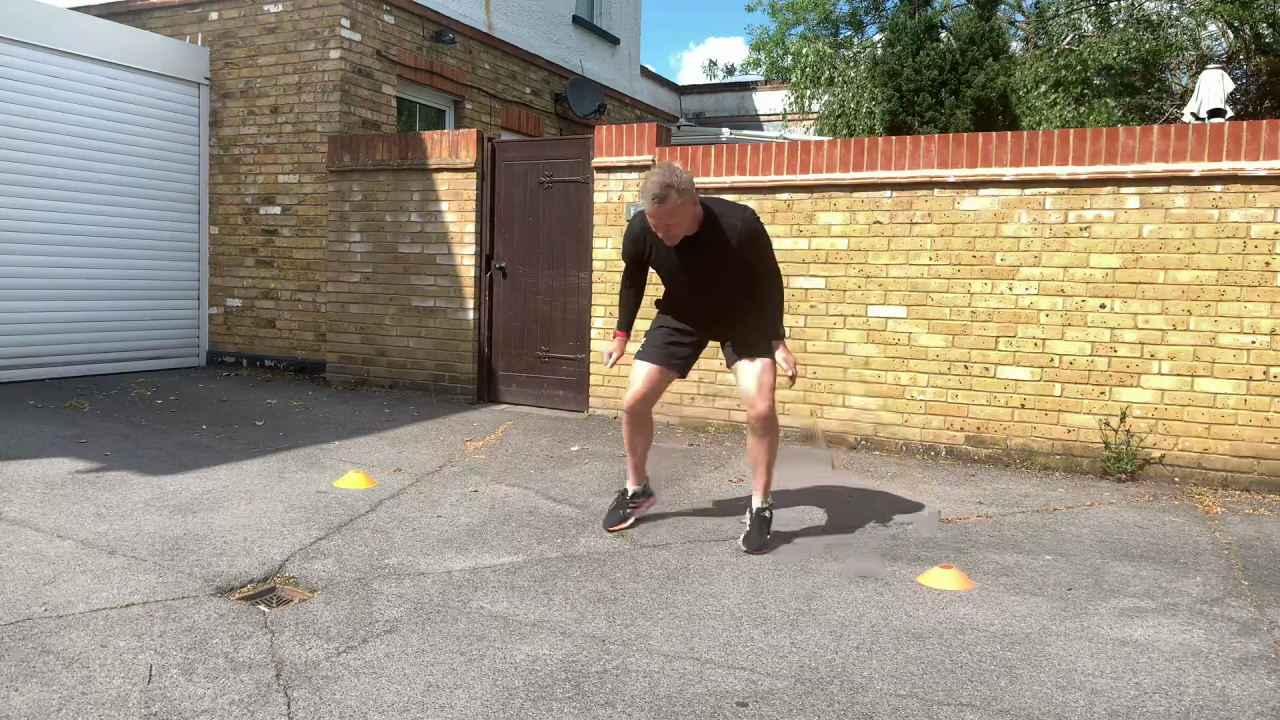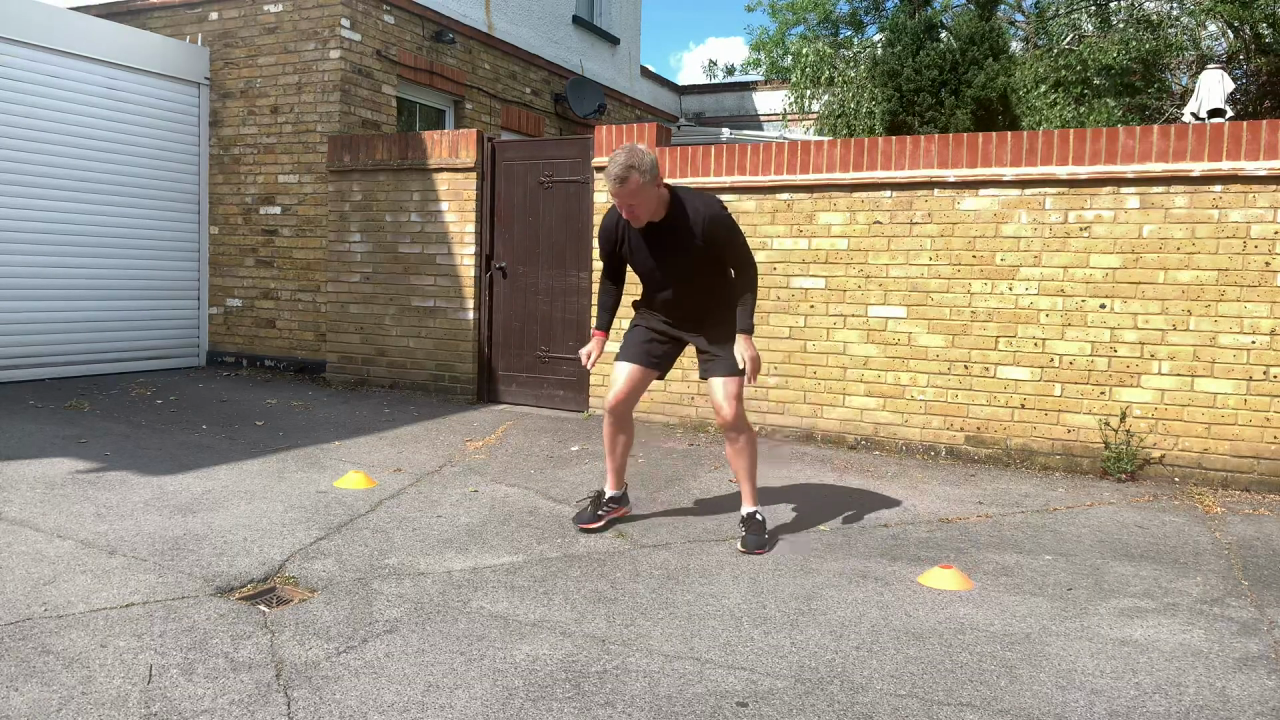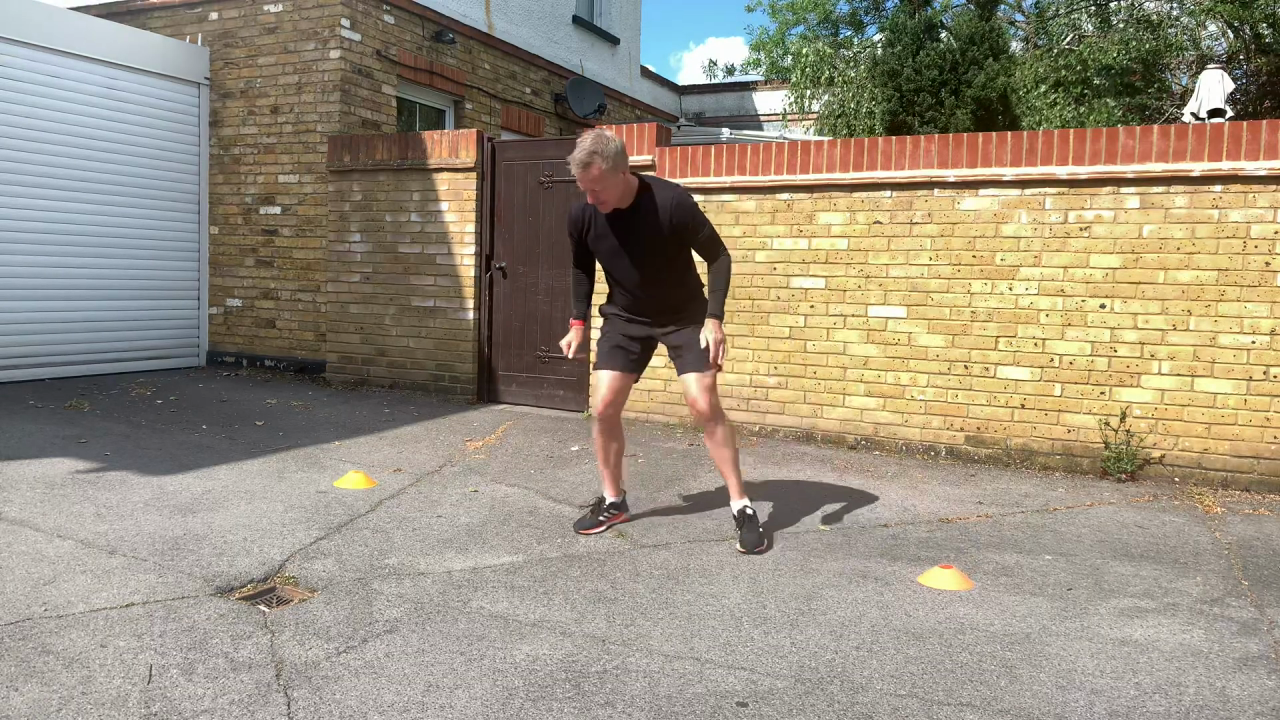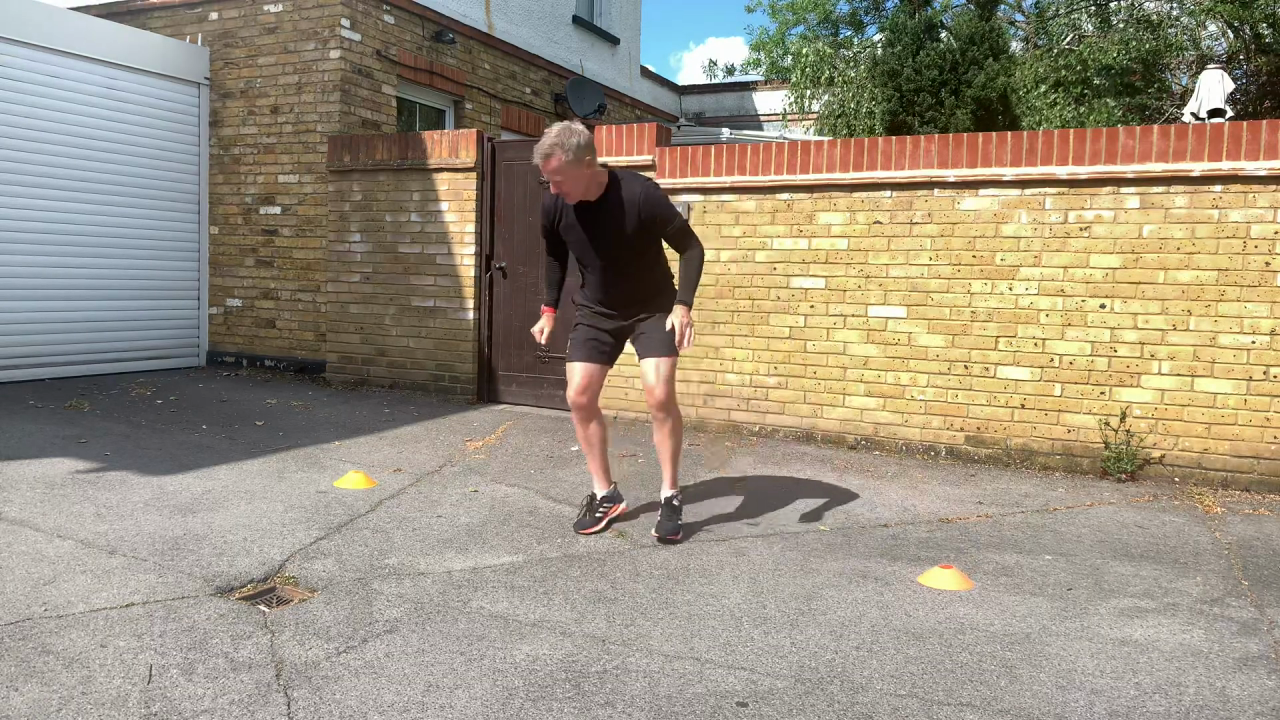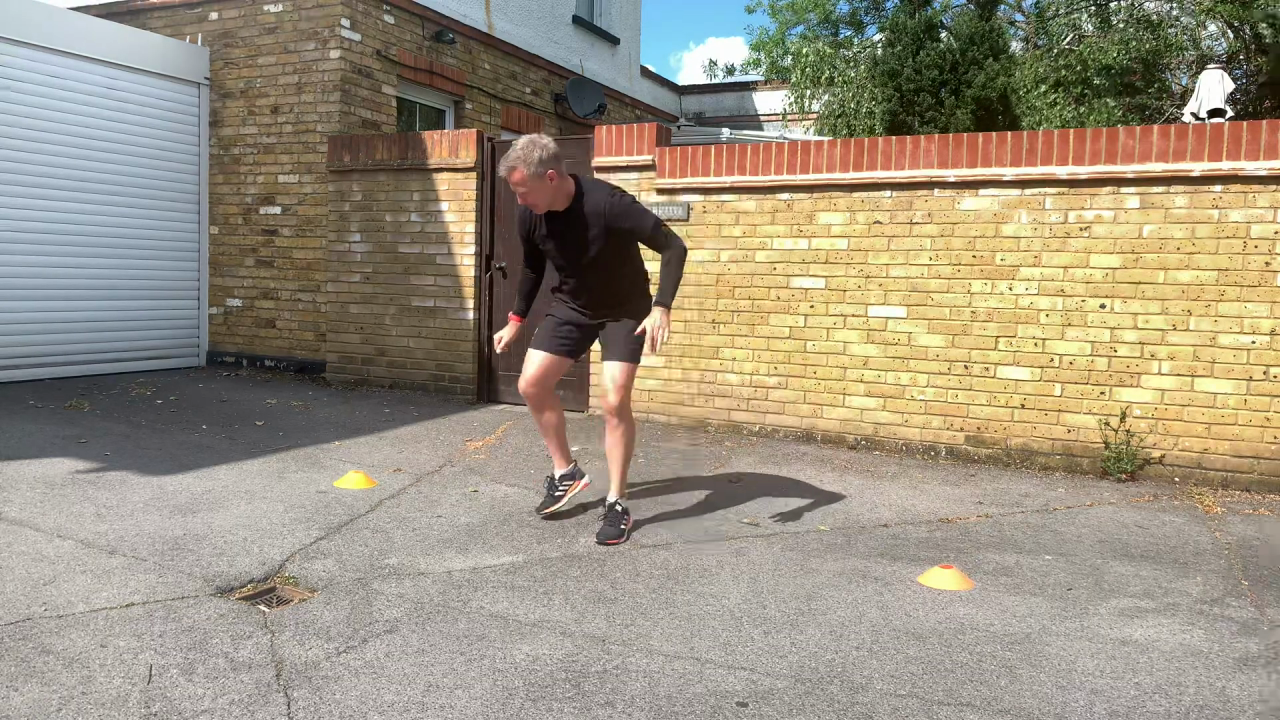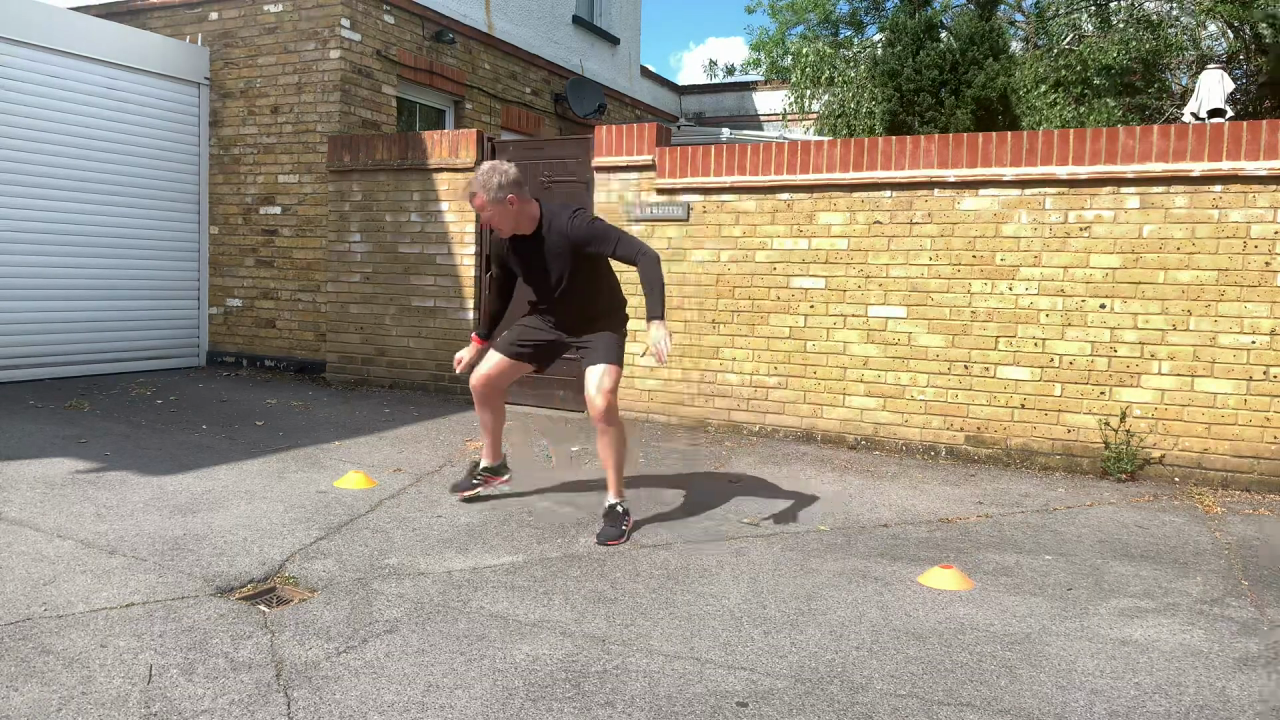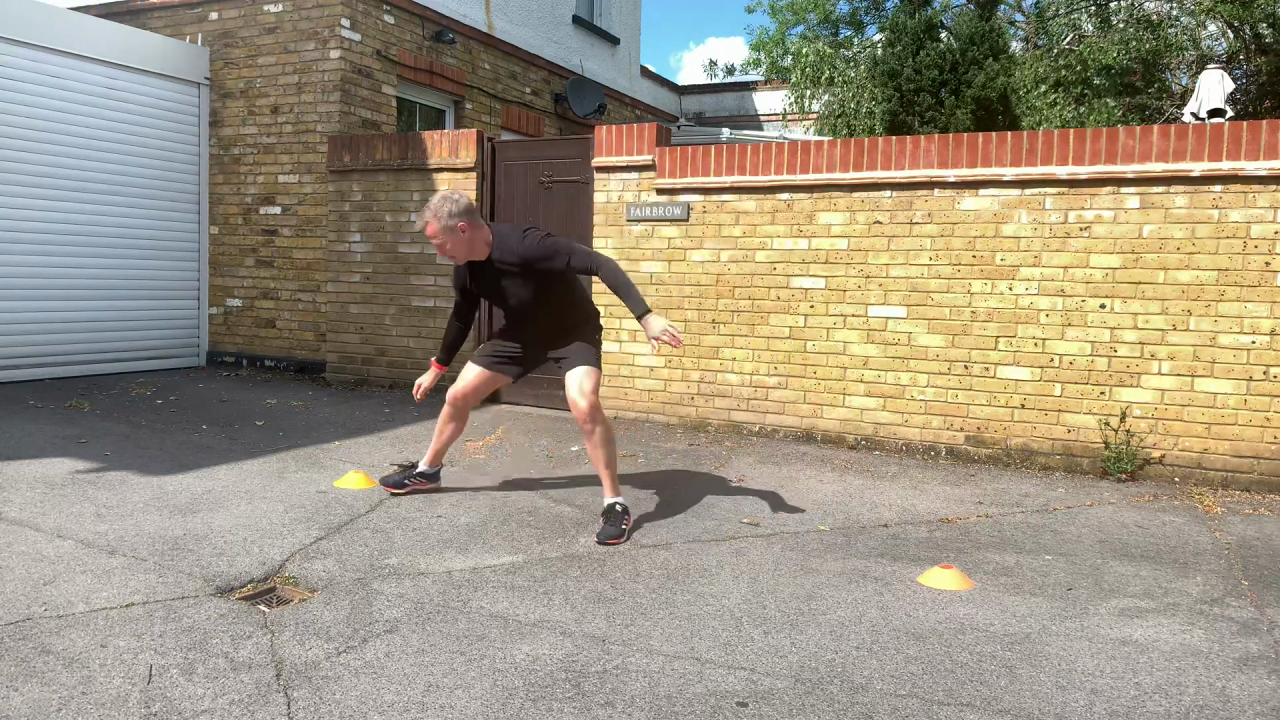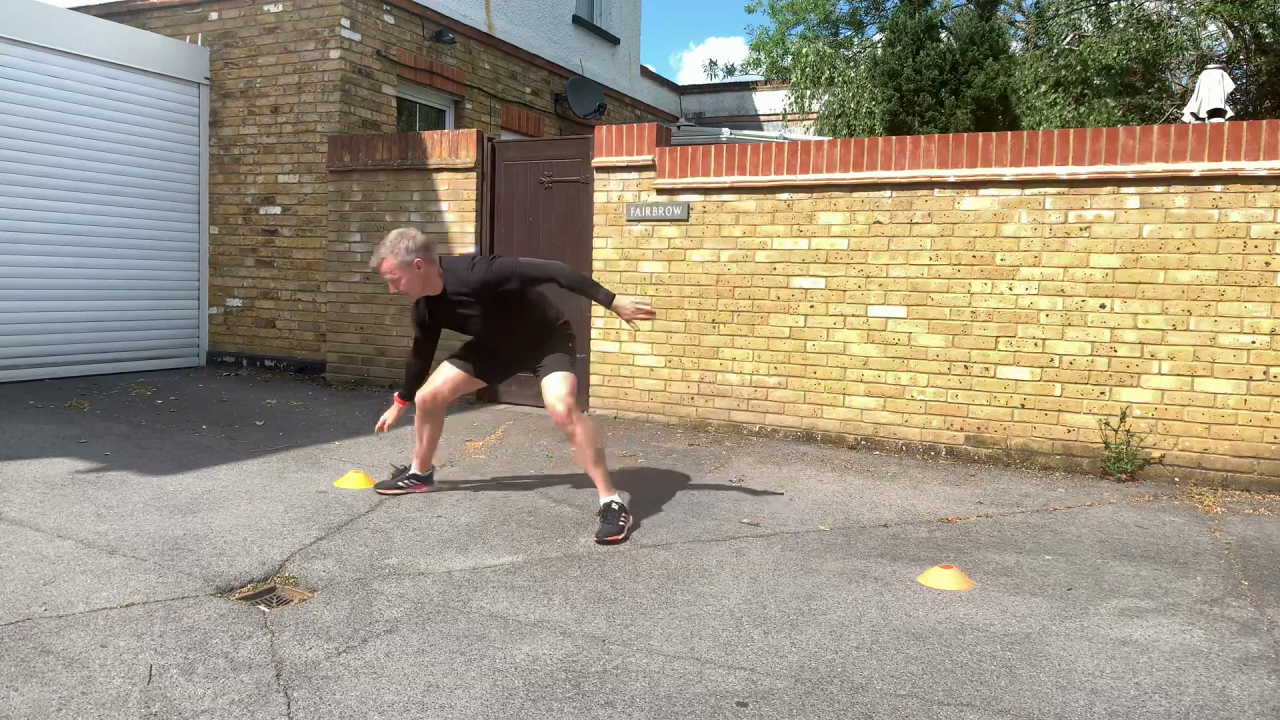
dt=0.1s
person 1, frame 1
left shoulder: (739, 224)
right shoulder: (640, 235)
left elbow: (768, 277)
right elbow: (633, 279)
left wrist: (776, 339)
right wrist: (621, 335)
left hip: (741, 317)
right hip: (679, 318)
left knee: (760, 405)
right knee: (636, 401)
left ankle: (760, 508)
right ankle: (636, 490)
person 1, frame 2
left shoulder: (706, 213)
right shoulder: (614, 225)
left elbow: (744, 268)
right elbow: (610, 279)
left wrist: (744, 333)
right wrist: (599, 334)
left hip: (714, 318)
right hip: (656, 318)
left knee: (729, 415)
right knee: (616, 403)
left ankle: (751, 513)
right ankle: (613, 496)
person 1, frame 3
left shoulder: (672, 202)
right shoulder: (581, 216)
left elbow: (717, 257)
right elbow: (583, 268)
left wrist: (713, 319)
right wrist: (579, 323)
left hip: (684, 316)
right hip: (625, 317)
left knee: (704, 408)
right knee: (604, 409)
left ankle: (741, 507)
right ankle: (612, 501)
person 1, frame 4
left shoulder: (641, 195)
right shoulder: (554, 207)
left elbow: (690, 246)
right elbow: (555, 258)
left wrist: (682, 305)
right wrist: (549, 312)
left hip: (652, 307)
right hip: (596, 308)
left knee: (660, 396)
right knee: (579, 398)
left ankle: (669, 496)
right ankle: (605, 494)
person 1, frame 5
left shoulder: (609, 204)
right shoulder: (530, 216)
left elbow: (674, 248)
right elbow: (533, 267)
left wrist: (661, 307)
right wrist: (516, 321)
left hip: (625, 310)
right hip: (571, 306)
left knee: (614, 401)
right knee: (531, 384)
left ankle: (616, 504)
right ankle: (566, 473)
person 1, frame 6
left shoulder: (572, 227)
right shoulder: (504, 240)
left elbow: (644, 257)
right elbow: (502, 289)
left wrist: (655, 321)
right wrist: (478, 341)
left hip: (599, 322)
right hip: (547, 319)
left knee: (601, 404)
right knee: (482, 382)
left ankle: (615, 504)
right ankle: (492, 464)
person 1, frame 7
left shoulder: (526, 246)
right shoulder: (465, 267)
left elbow: (601, 265)
right elbow: (462, 315)
left wrist: (645, 316)
right wrist: (436, 369)
left hip: (573, 332)
right hip: (521, 334)
left knee: (584, 405)
right knee: (458, 396)
left ankle: (614, 504)
right ankle: (427, 470)
person 1, frame 8
left shoulder: (474, 274)
right shoulder: (425, 305)
left elbow: (549, 272)
right elbow: (422, 351)
left wrist: (612, 301)
right wrist: (399, 403)
left hip: (548, 342)
right hip: (498, 348)
left knee: (562, 410)
right knee: (428, 399)
left ankle: (610, 503)
right ankle: (419, 473)
